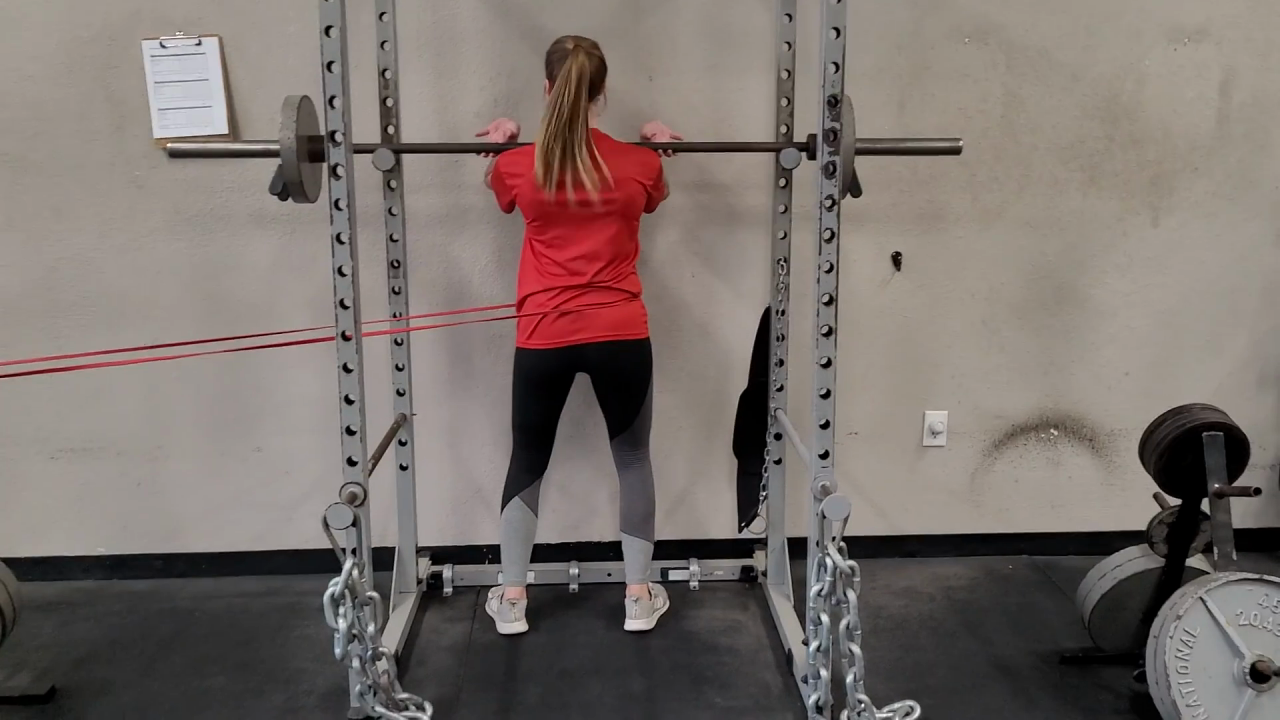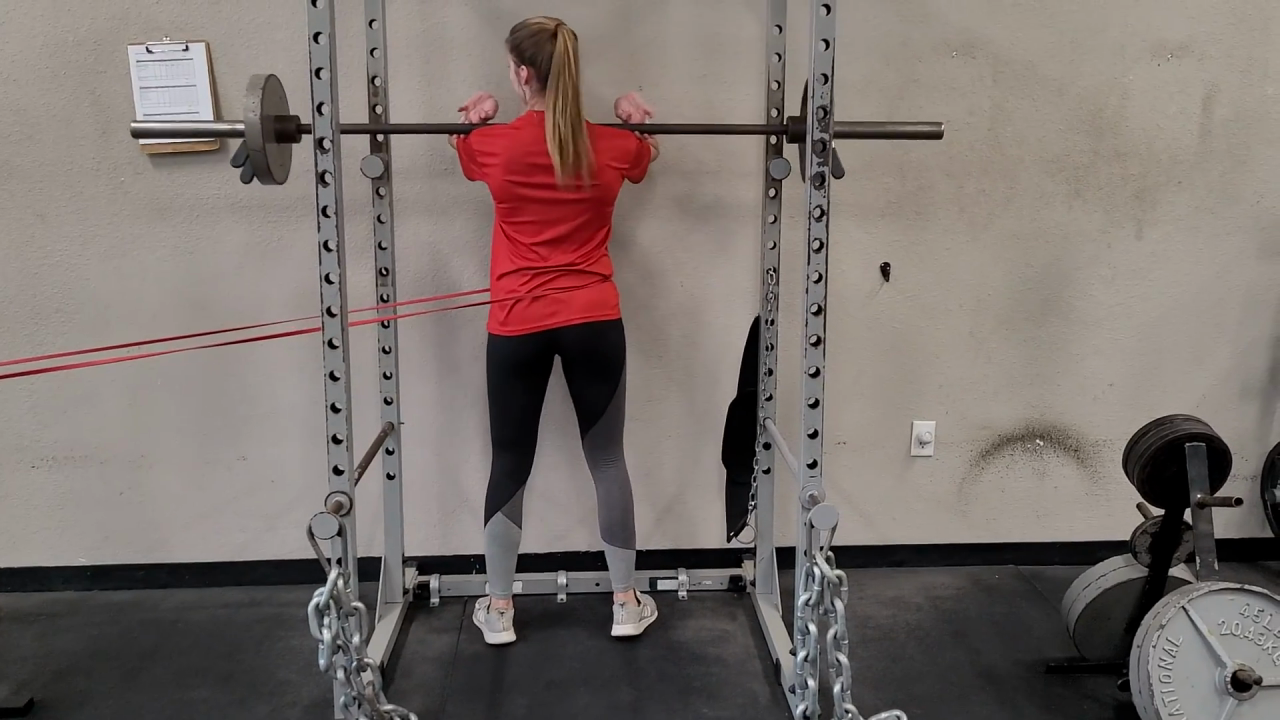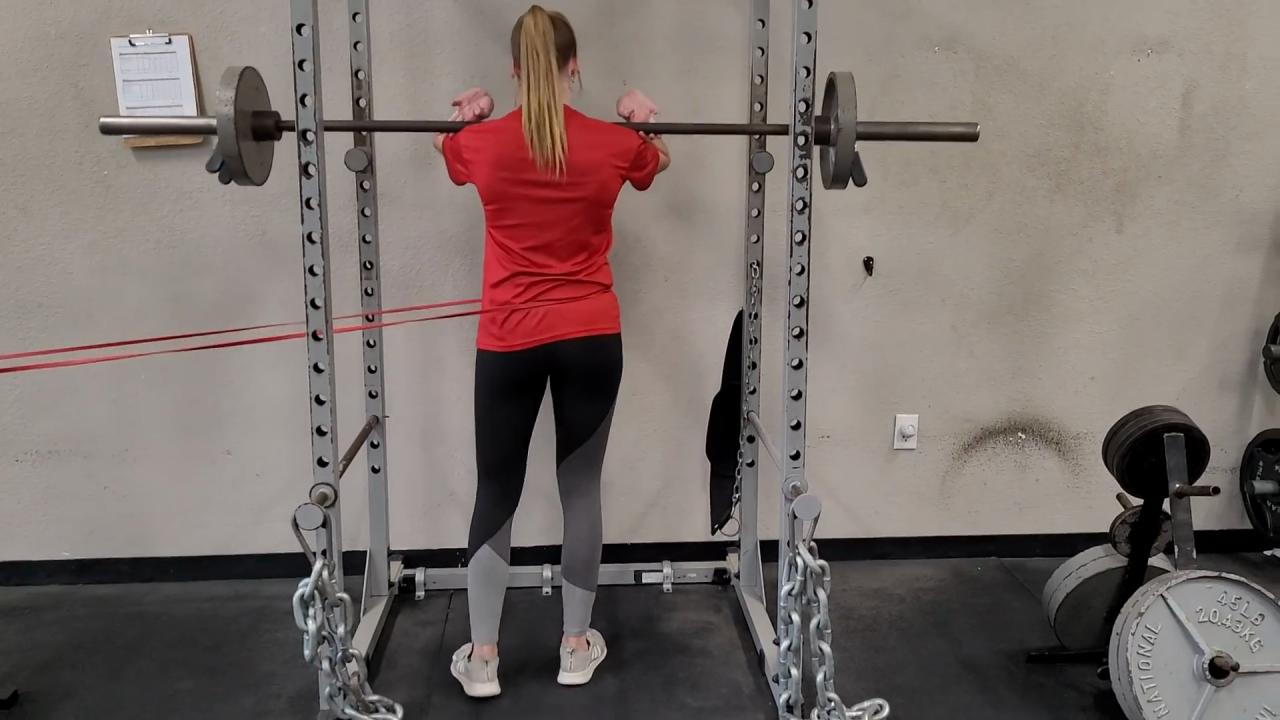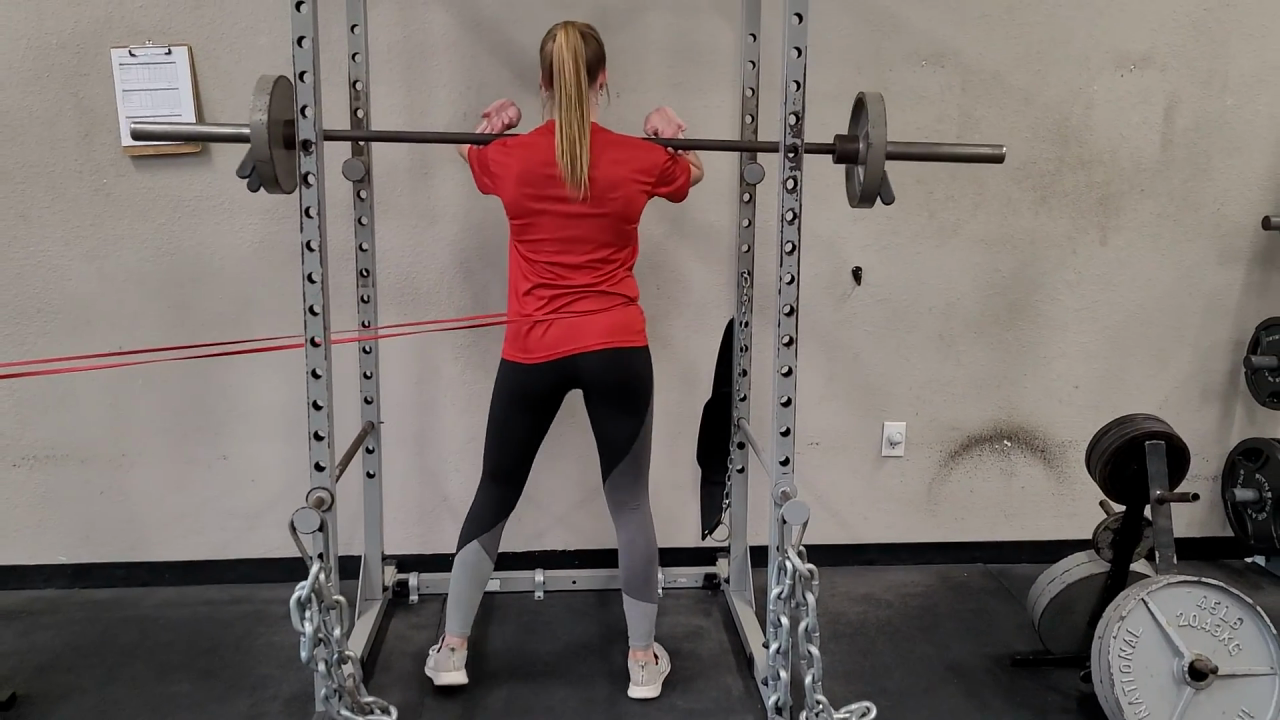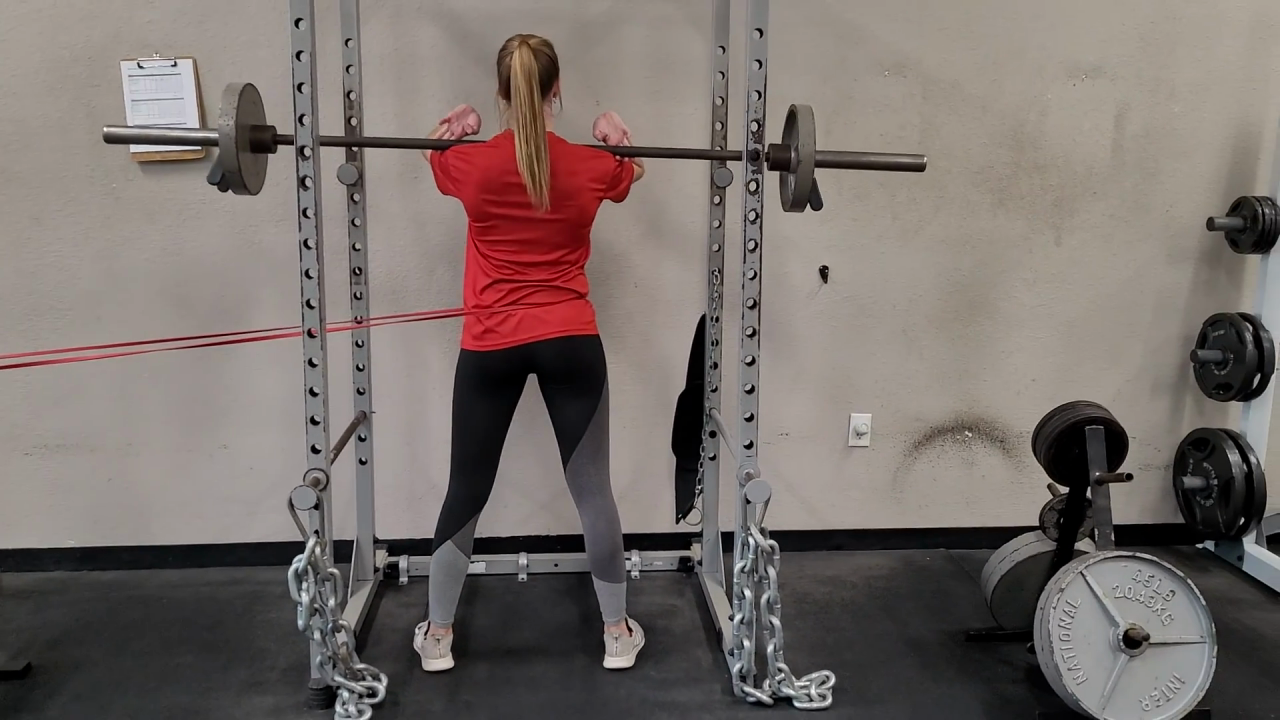
dt=1s
person 1, frame 1
left shoulder: (519, 166)
right shoulder: (638, 164)
left wrist: (502, 147)
right wrist: (657, 147)
left hip: (544, 337)
right hip: (621, 334)
left knee: (528, 462)
right knee: (633, 459)
left ankle: (512, 598)
right ankle: (640, 595)
person 1, frame 2
left shoulder: (493, 146)
right shoulder: (612, 147)
left elbow: (465, 150)
right elbow: (646, 155)
left hip: (517, 327)
right hip: (594, 322)
left knee: (509, 465)
right knee: (607, 460)
left ankle: (498, 608)
right ankle: (626, 601)
person 1, frame 3
left shoulder: (482, 144)
right shoulder: (614, 144)
left elbow: (449, 152)
right elbow: (657, 162)
left hip: (509, 341)
right hip: (591, 339)
left knee: (496, 493)
right knee: (581, 490)
left ankle: (481, 657)
right ankle: (576, 644)
person 1, frame 4
left shoulder: (510, 158)
right shoulder: (641, 159)
left elbow: (473, 155)
right elbow: (691, 173)
left wrist: (491, 128)
left hip: (532, 356)
right hip: (618, 352)
left knee: (494, 497)
right knee: (630, 503)
left ankle: (452, 647)
right ankle: (643, 659)
person 1, frame 5
left shoulder: (469, 164)
right shoulder: (592, 167)
left elbow: (434, 155)
right elbow: (631, 170)
left wrist: (453, 130)
left hip: (490, 348)
right hip: (571, 343)
left knee: (466, 491)
right knee: (592, 489)
left ankle: (437, 635)
right ankle: (617, 633)
